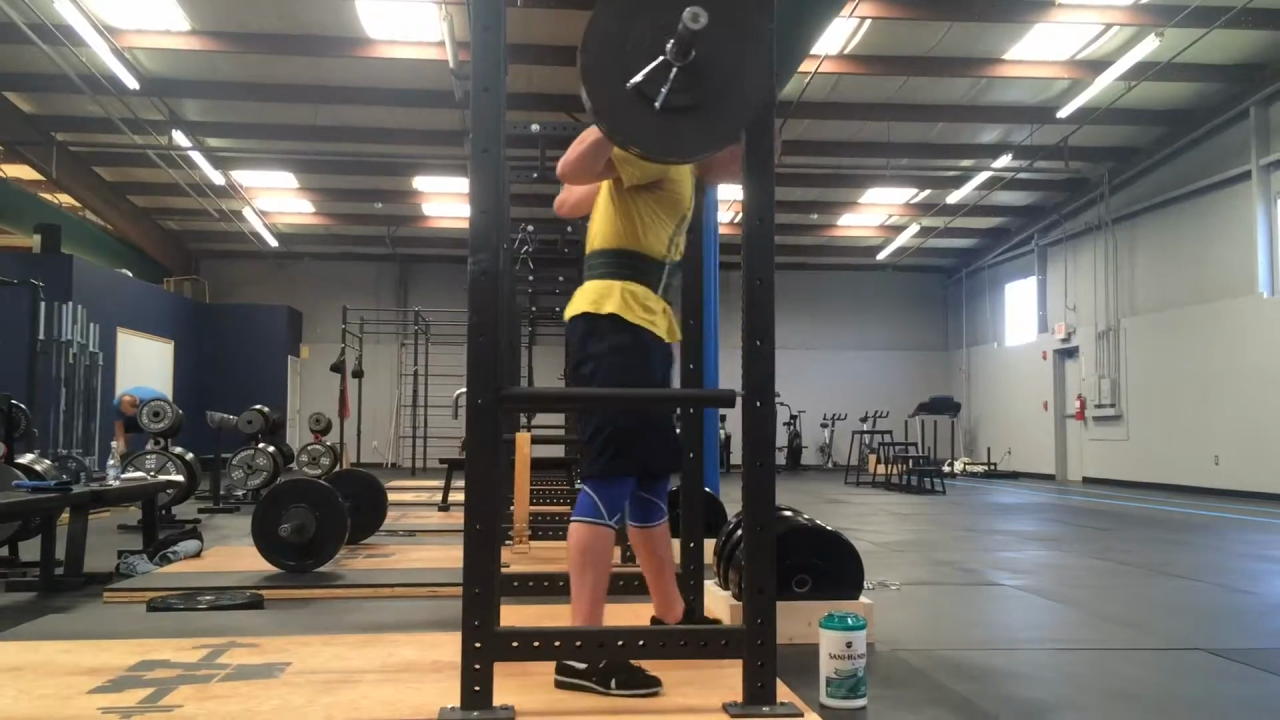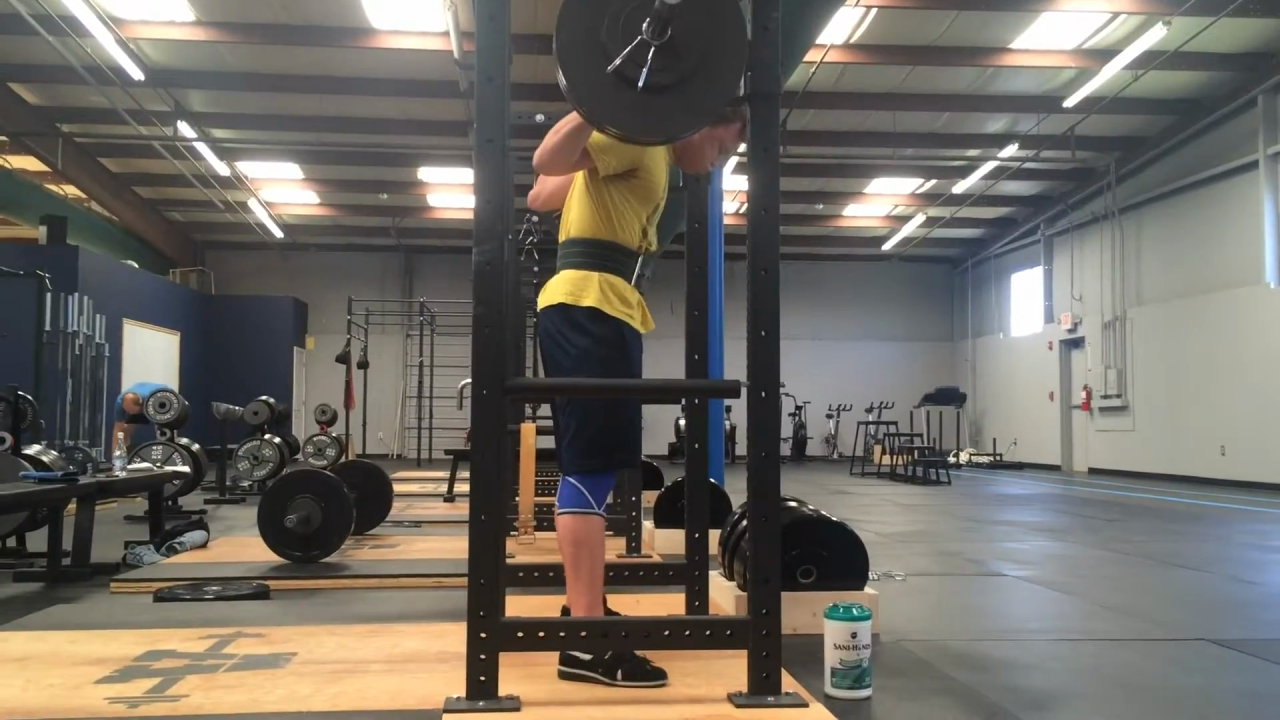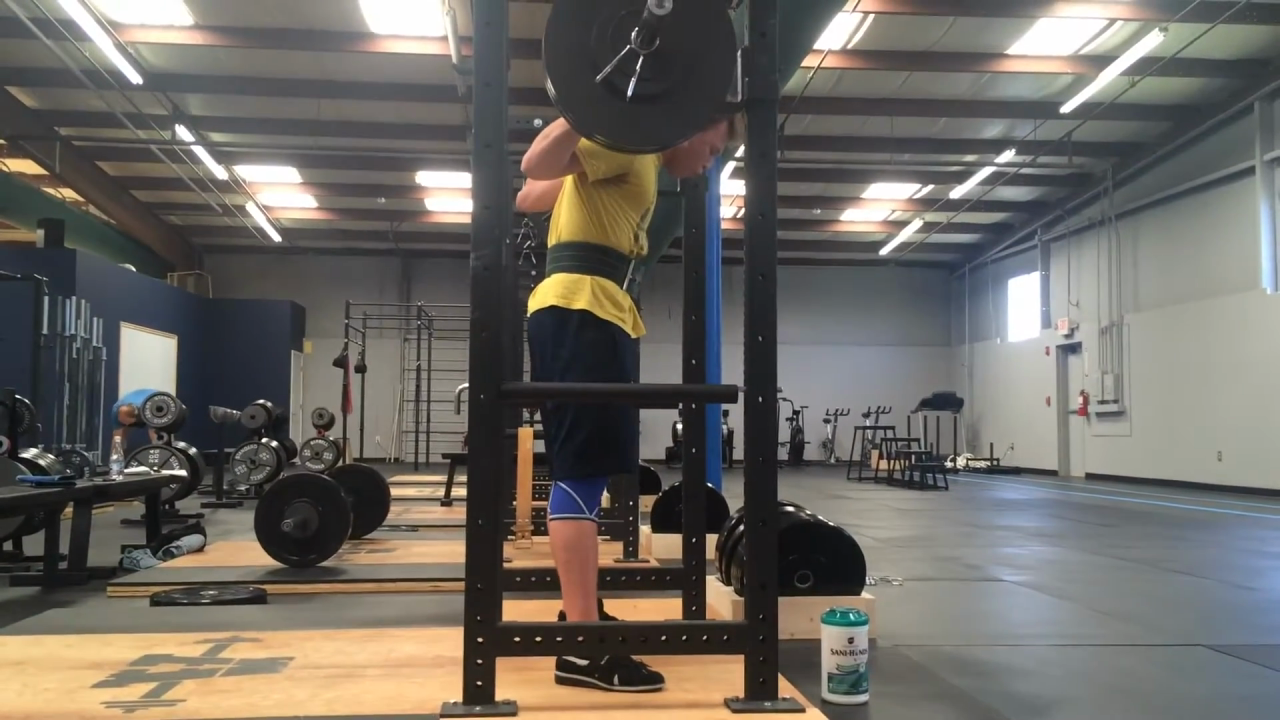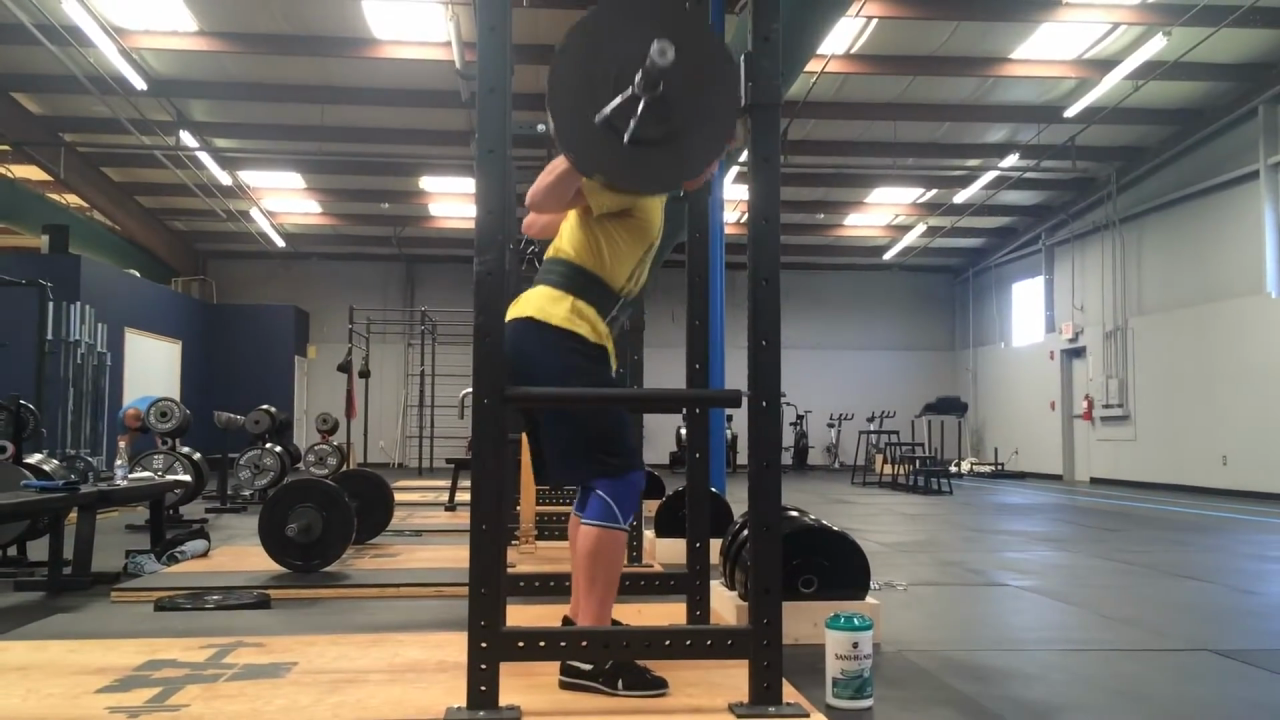
dt=1s
person 1, frame 1
left shoulder: (666, 170)
left elbow: (567, 202)
right elbow: (570, 169)
left hip: (631, 325)
right hip: (615, 320)
left knee: (648, 476)
right knee: (610, 478)
left ankle: (671, 614)
right ankle: (582, 653)
person 1, frame 2
left shoulder: (641, 157)
right shoulder: (639, 135)
left elbow: (541, 197)
right elbow: (547, 161)
left hip: (589, 313)
right hip: (588, 311)
left knee: (589, 467)
right knee: (591, 468)
left ankle: (583, 610)
right ankle: (585, 643)
person 1, frame 3
left shoulder: (629, 161)
left elbow: (529, 198)
right elbow: (535, 164)
left hip: (579, 314)
right hip: (581, 313)
left knee: (582, 472)
right knee: (582, 473)
left ankle: (581, 614)
right ankle: (583, 648)
person 1, frame 4
left shoulder: (639, 191)
left elbow: (537, 224)
right elbow: (539, 199)
left hip: (544, 332)
right hip: (553, 332)
left knee: (607, 478)
right knee: (616, 479)
left ankle: (584, 620)
right ankle: (586, 654)
